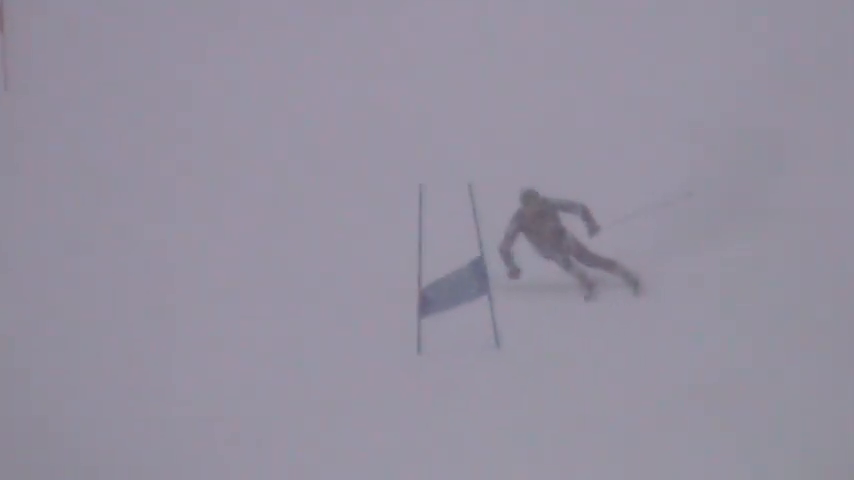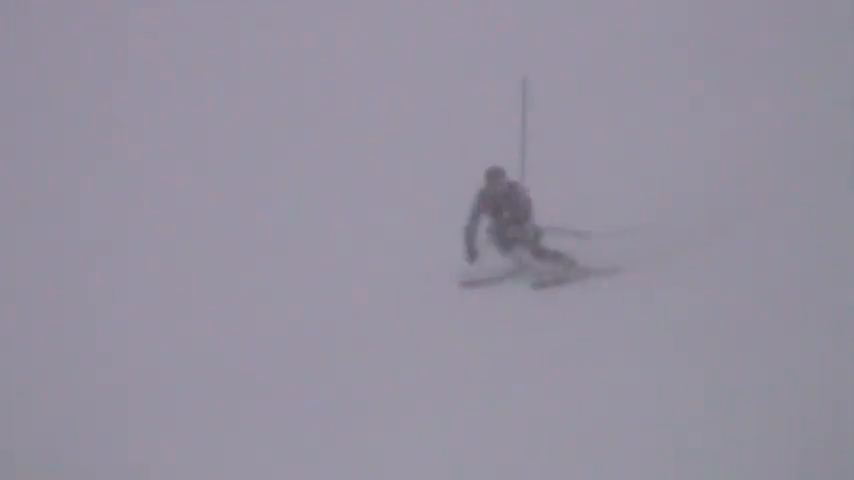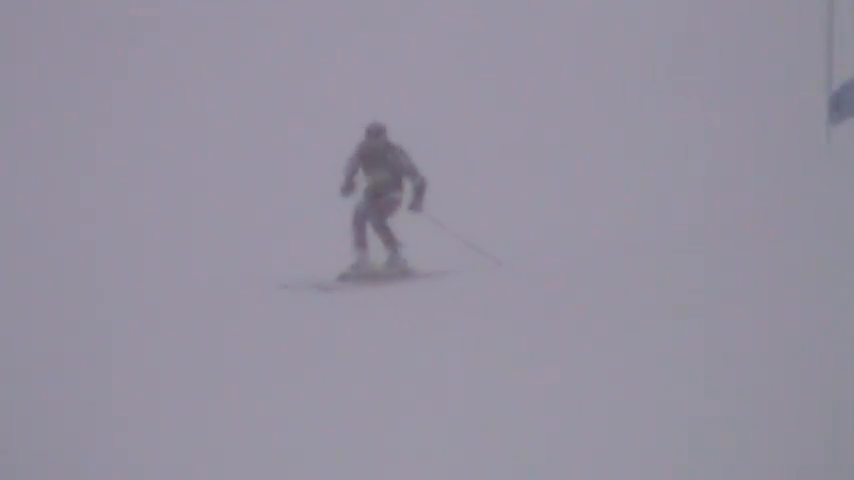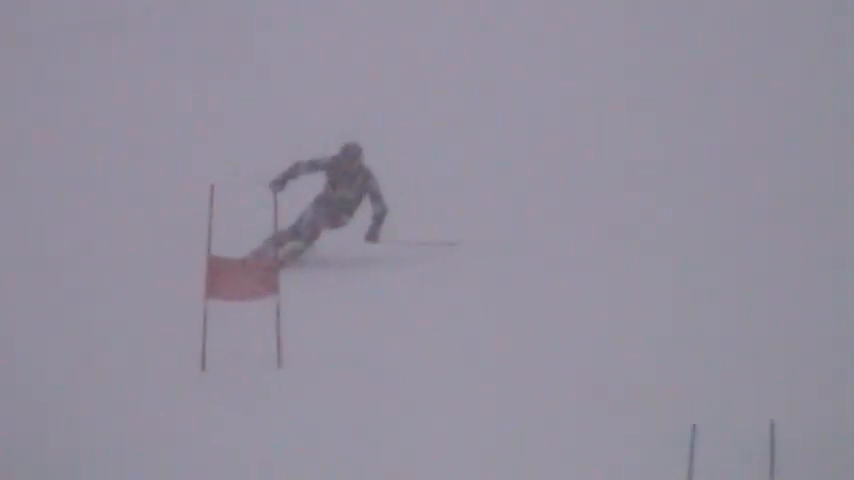
dt=0.5s
person 1, frame 1
left shoulder: (549, 204)
right shoulder: (518, 220)
left elbow: (578, 207)
right elbow: (504, 247)
left wrist: (590, 222)
right wrist: (510, 266)
left hip: (563, 239)
right hip: (547, 249)
left knee: (586, 257)
right knee: (559, 257)
left ankle: (627, 276)
right ankle: (585, 281)
person 1, frame 2
left shoulder: (515, 189)
right shoulder: (483, 197)
left elbow: (526, 214)
right elbow: (472, 224)
right wrist: (470, 248)
left hip: (525, 228)
right hip: (504, 232)
left knee: (535, 251)
left ankle: (568, 263)
person 1, frame 3
left shoulder: (395, 153)
right shoulder: (364, 148)
left elbow: (418, 179)
right elbow: (352, 165)
left wrist: (418, 199)
right wrist: (348, 182)
left hip: (391, 195)
right hip: (372, 193)
left knee: (375, 219)
right knee: (358, 217)
left ankle: (396, 259)
right ankle: (362, 262)
person 1, frame 4
left shoulder: (366, 178)
right shoulder: (333, 162)
left elbow: (380, 206)
right elbow: (304, 166)
left wrist: (375, 229)
right wrist: (283, 178)
left hip: (340, 215)
right hip: (320, 205)
left knee: (317, 226)
right knee: (293, 232)
